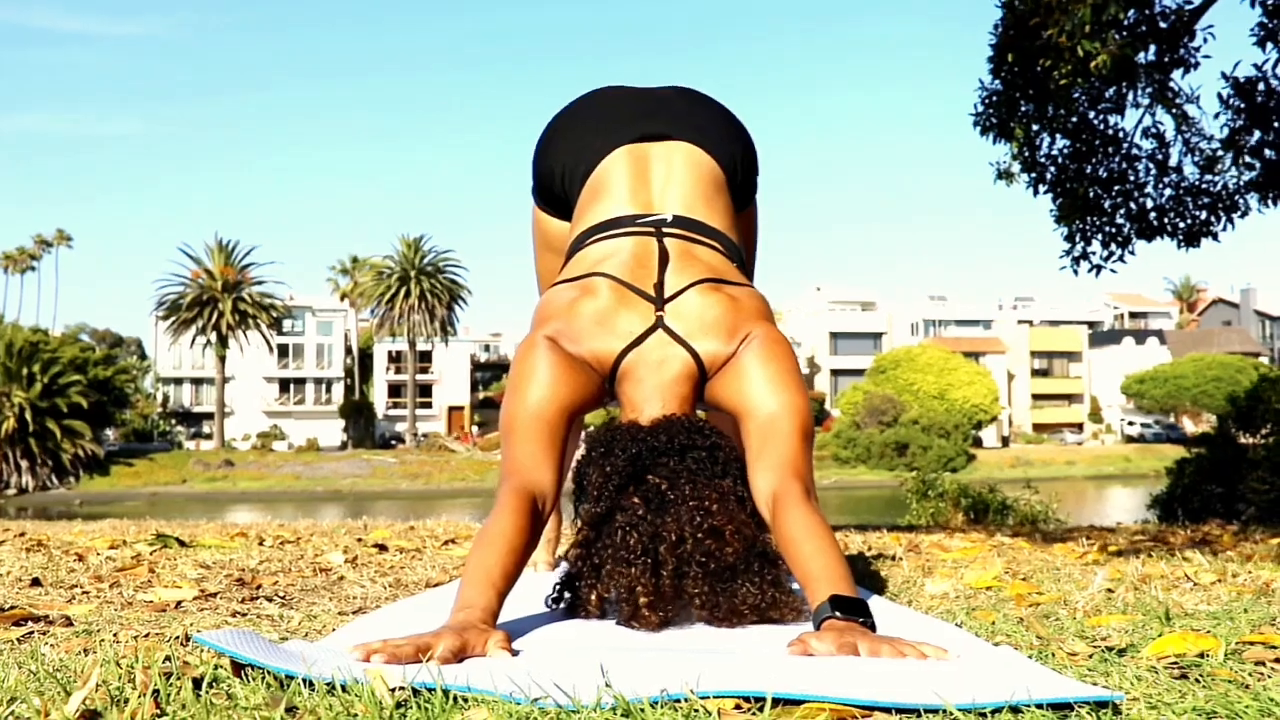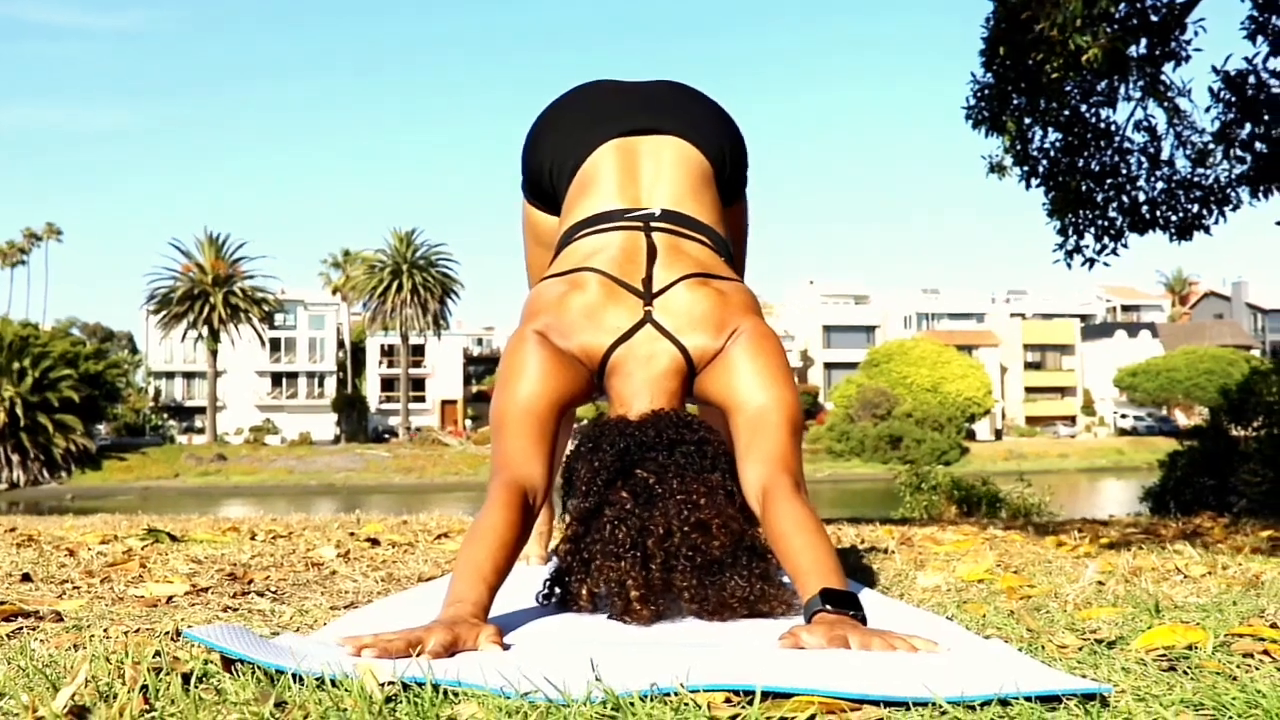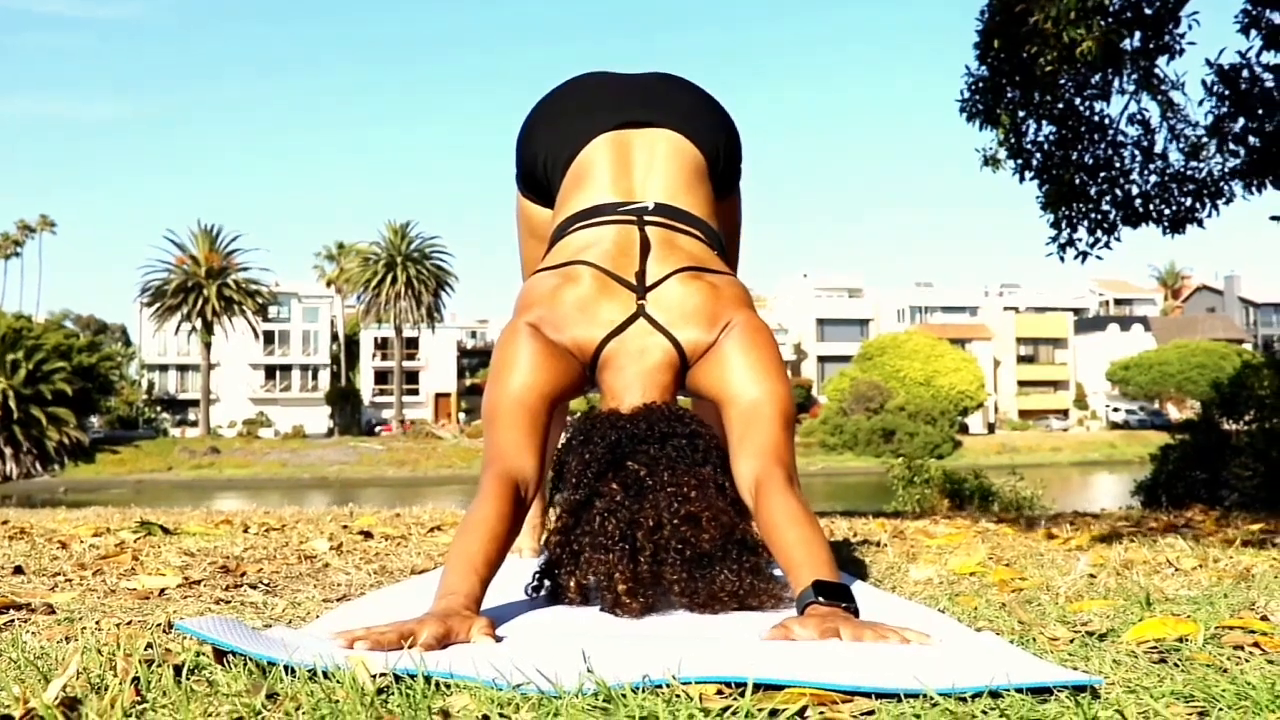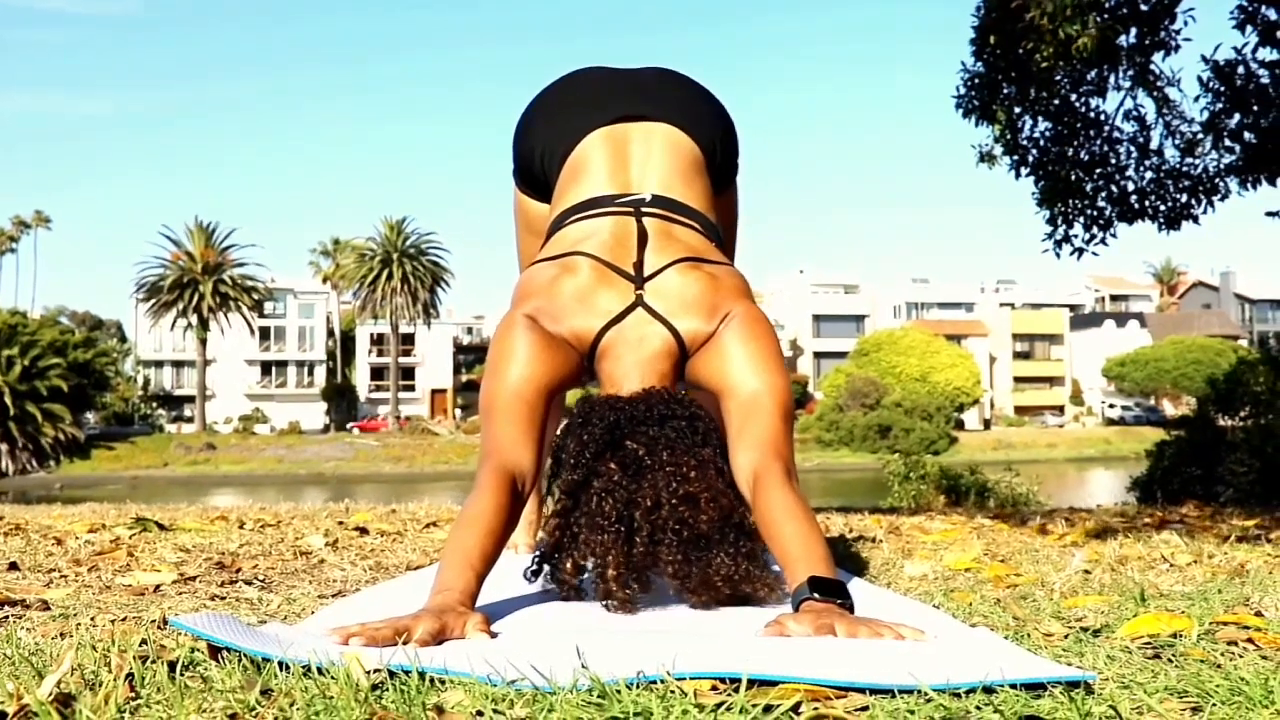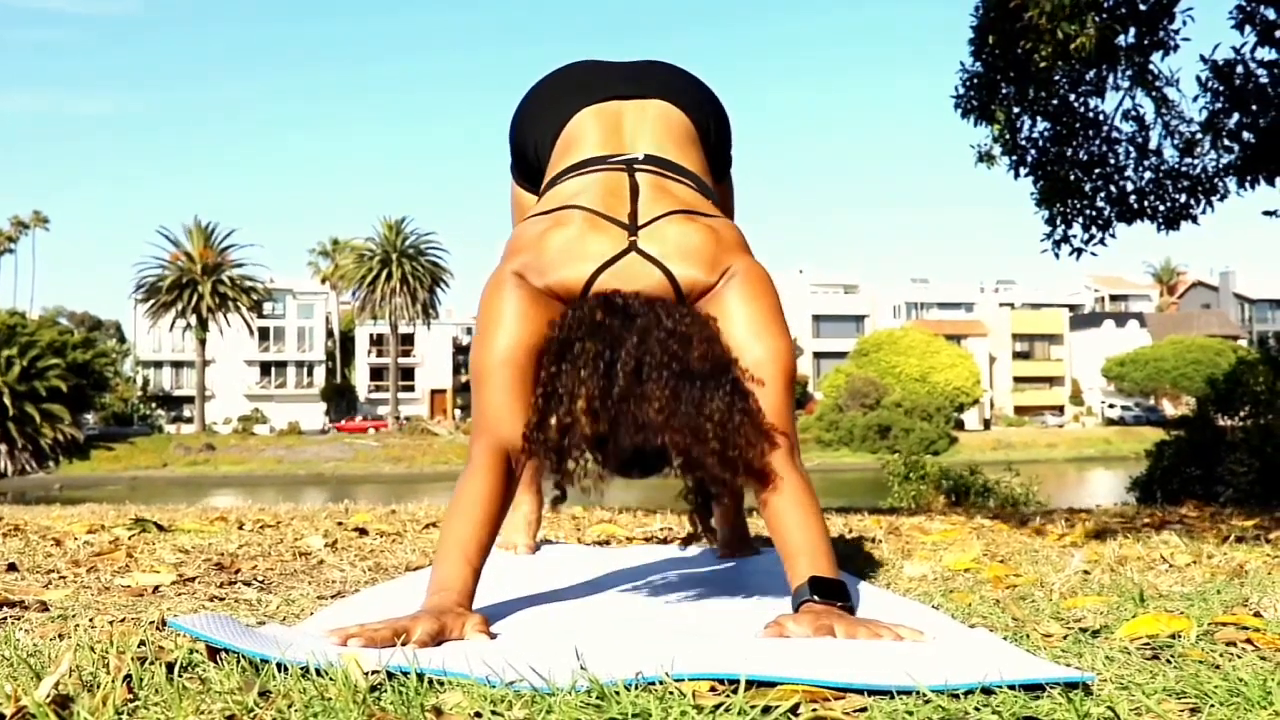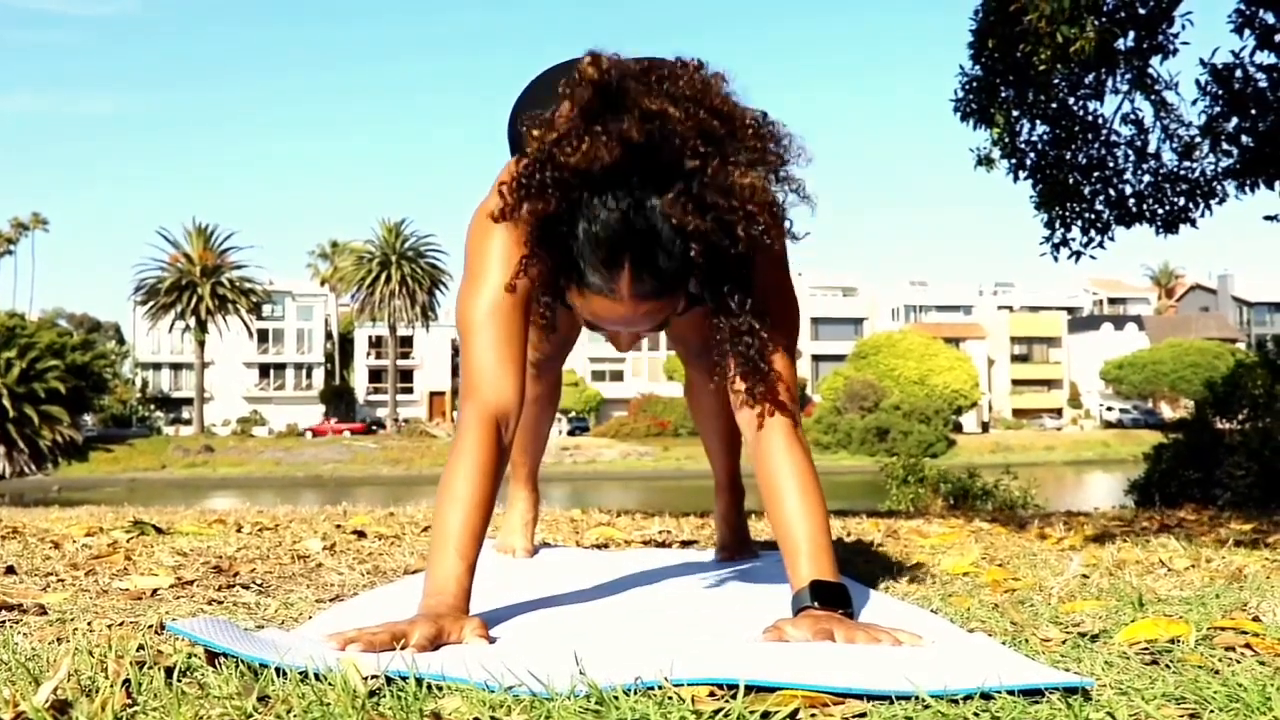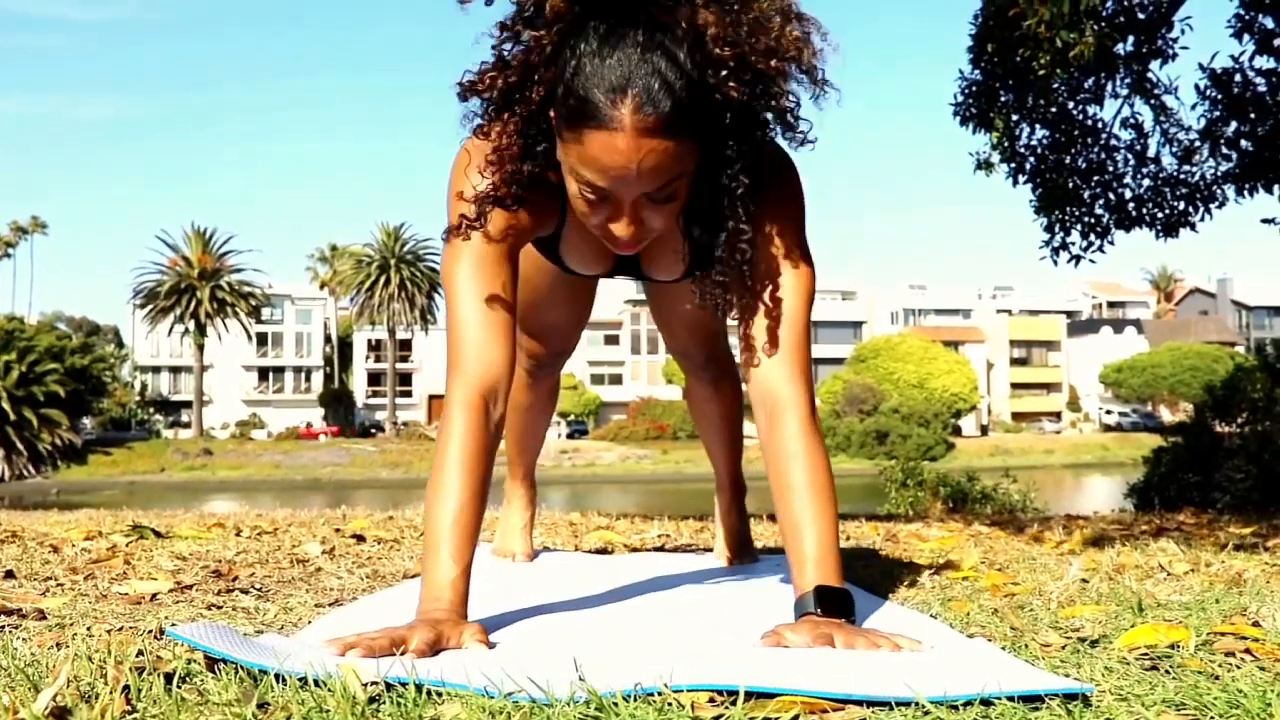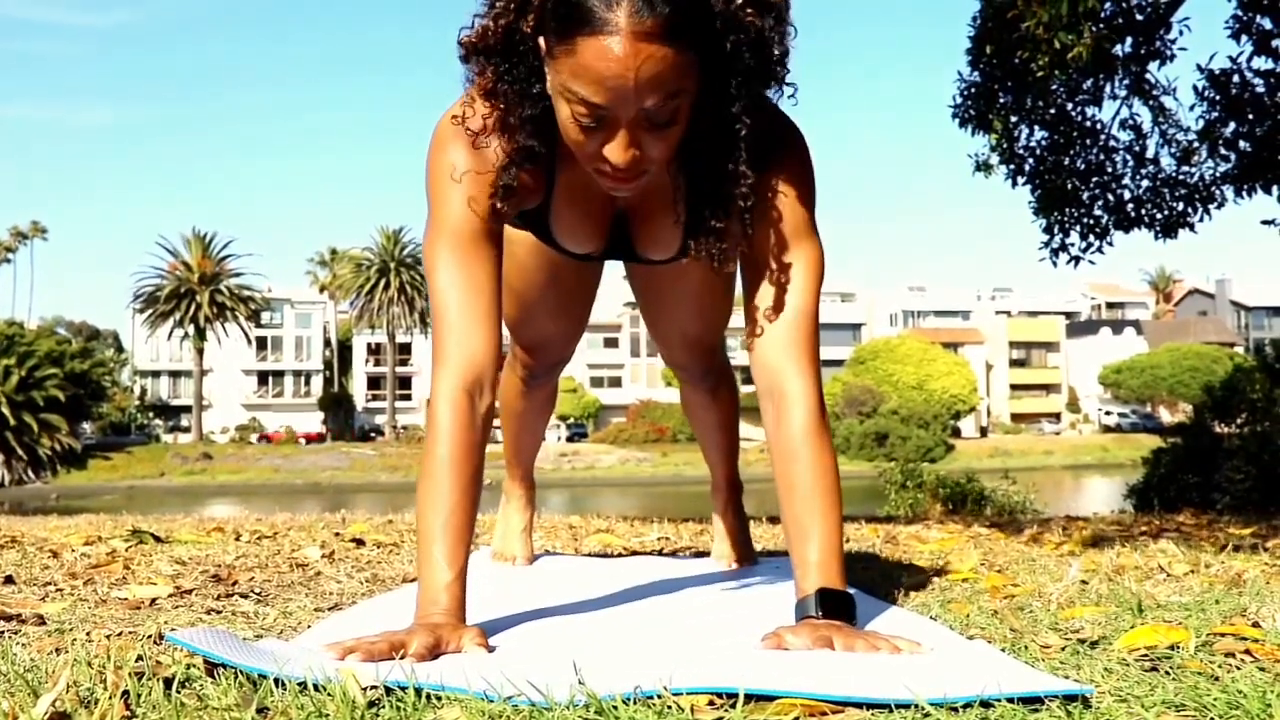
dt=0.4s
person 1, frame 1
left shoulder: (748, 353)
right shoulder: (560, 355)
left elbow: (788, 494)
right elbow: (522, 494)
left wrist: (842, 615)
right ankle: (550, 546)
person 1, frame 2
left shoulder: (736, 349)
right shoulder: (547, 350)
left elbow: (777, 487)
right elbow: (514, 488)
left wrist: (832, 608)
right ankle: (544, 538)
person 1, frame 3
left shoulder: (728, 342)
right shoulder: (542, 340)
left elbow: (770, 481)
right elbow: (503, 482)
left wrist: (825, 601)
left ankle: (721, 526)
right ankle: (537, 517)
person 1, frame 4
left shoulder: (727, 333)
right shoulder: (540, 332)
left elbow: (768, 473)
right elbow: (503, 473)
left wrist: (821, 595)
left ankle: (722, 514)
right ankle: (531, 510)
person 1, frame 5
left shoulder: (729, 284)
right shoulder: (530, 286)
left elbow: (775, 450)
right elbow: (492, 450)
left wrist: (821, 597)
right wrist: (444, 603)
left knee: (728, 372)
right knee: (529, 363)
left ankle: (727, 514)
right ankle: (527, 498)
person 1, frame 6
left shoulder: (735, 227)
right shoulder: (517, 223)
left elbow: (772, 416)
right elbow: (484, 417)
left wrist: (821, 599)
right wrist: (442, 604)
left knee: (709, 353)
right knee: (539, 350)
left ankle: (729, 505)
right ankle: (521, 497)
person 1, frame 7
left shoulder: (758, 183)
right shoulder: (500, 165)
left elbow: (784, 396)
right elbow: (474, 391)
left wrist: (823, 604)
right wrist: (440, 607)
right hip: (554, 226)
left knee: (705, 356)
right knee: (537, 353)
left ankle: (730, 502)
right ankle: (519, 494)
person 1, frame 8
left shoulder: (761, 148)
right shoulder: (483, 136)
left elbow: (789, 383)
right elbow: (462, 381)
left wrist: (824, 603)
right wrist: (439, 610)
left hip: (688, 226)
right hip: (547, 219)
right knee: (537, 356)
left ankle: (727, 502)
right ankle: (518, 495)
